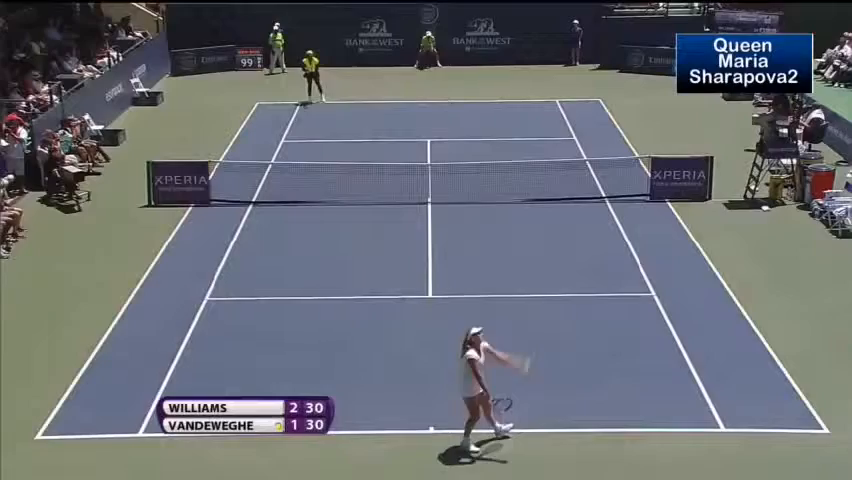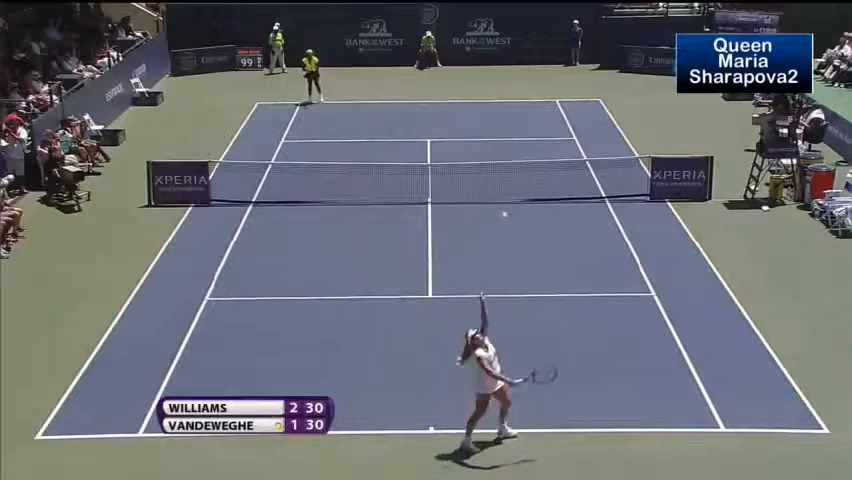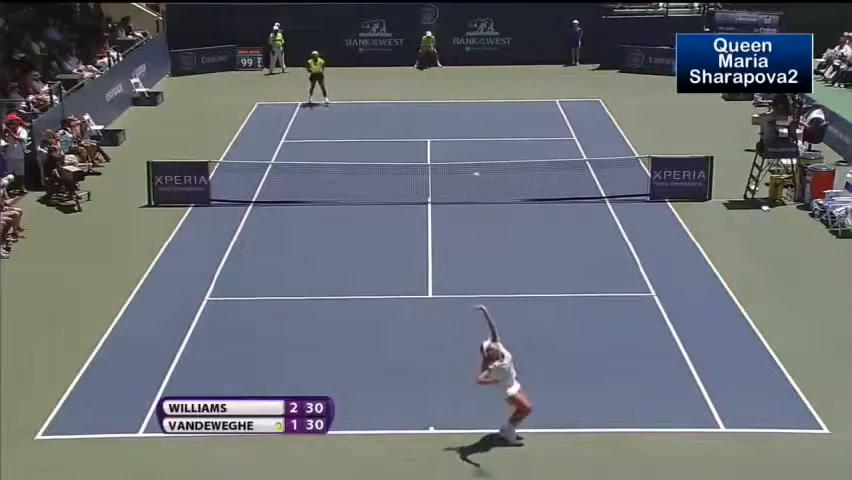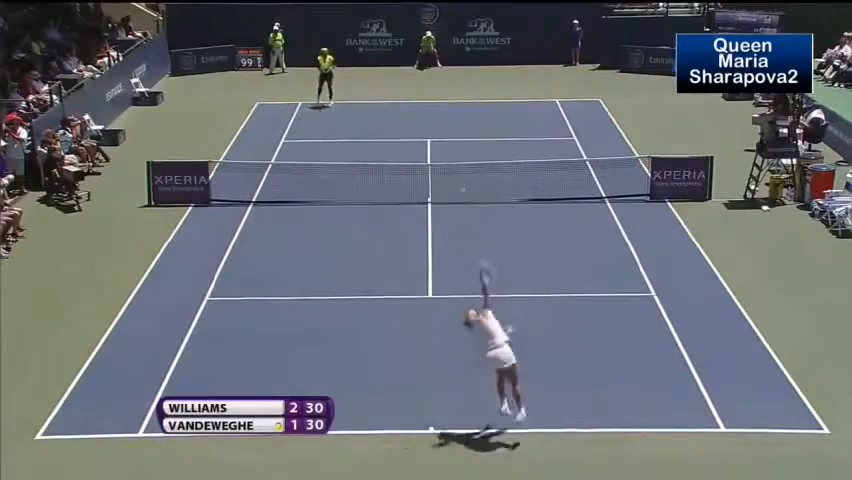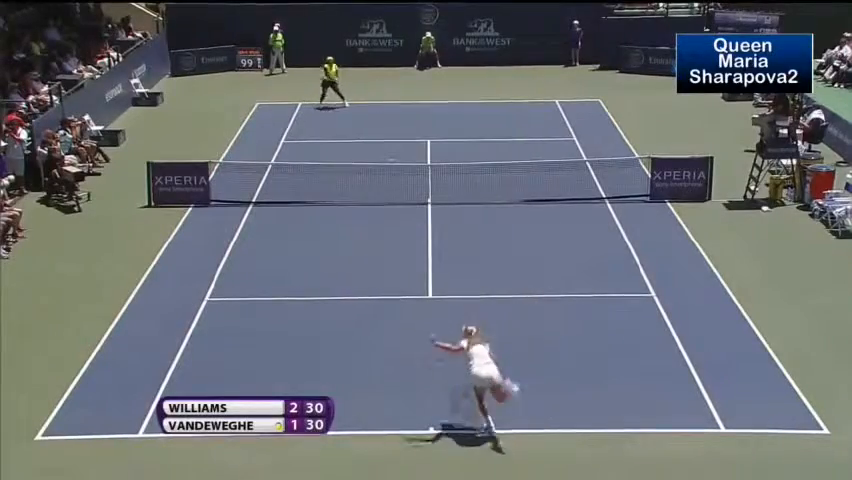
dt=0.4s
person 1, frame 1
left shoulder: (482, 346)
right shoulder: (471, 355)
left elbow: (495, 354)
right elbow: (478, 375)
left wrist: (510, 361)
right wrist: (486, 391)
left hip: (478, 386)
right hip: (470, 390)
left knee: (488, 407)
right knee: (475, 416)
left ankle: (497, 428)
right ankle: (466, 441)
person 1, frame 2
left shoulder: (484, 340)
right shoulder: (478, 354)
left elbow: (484, 320)
right elbow: (488, 372)
left wrist: (482, 303)
right wrist: (507, 380)
left hip: (497, 382)
right hip: (485, 387)
left knee: (506, 403)
right knee: (479, 413)
left ankle: (503, 429)
right ankle: (466, 441)
person 1, frame 3
left shoulder: (498, 345)
right shoulder: (492, 365)
left elbow: (493, 328)
right elbow: (479, 379)
left wrist: (484, 311)
right wrist: (493, 380)
left hip: (513, 384)
right hip: (506, 389)
left knee: (523, 407)
right knee: (526, 408)
left ankle: (508, 430)
right ankle: (507, 430)
person 1, frame 4
left shoulder: (480, 321)
right shoulder: (485, 314)
left hip: (494, 354)
right hip: (503, 352)
left knee: (501, 380)
right knee: (514, 384)
left ankle: (503, 404)
right ankle: (520, 410)
person 1, frame 5
left shoulder: (465, 343)
right shoulder: (484, 345)
left elbow: (452, 348)
right elbow: (493, 360)
left wrist: (436, 343)
left hip: (478, 374)
right hip: (491, 370)
left knee: (480, 399)
right knee: (501, 398)
left ankle: (489, 425)
right ankle: (506, 386)
